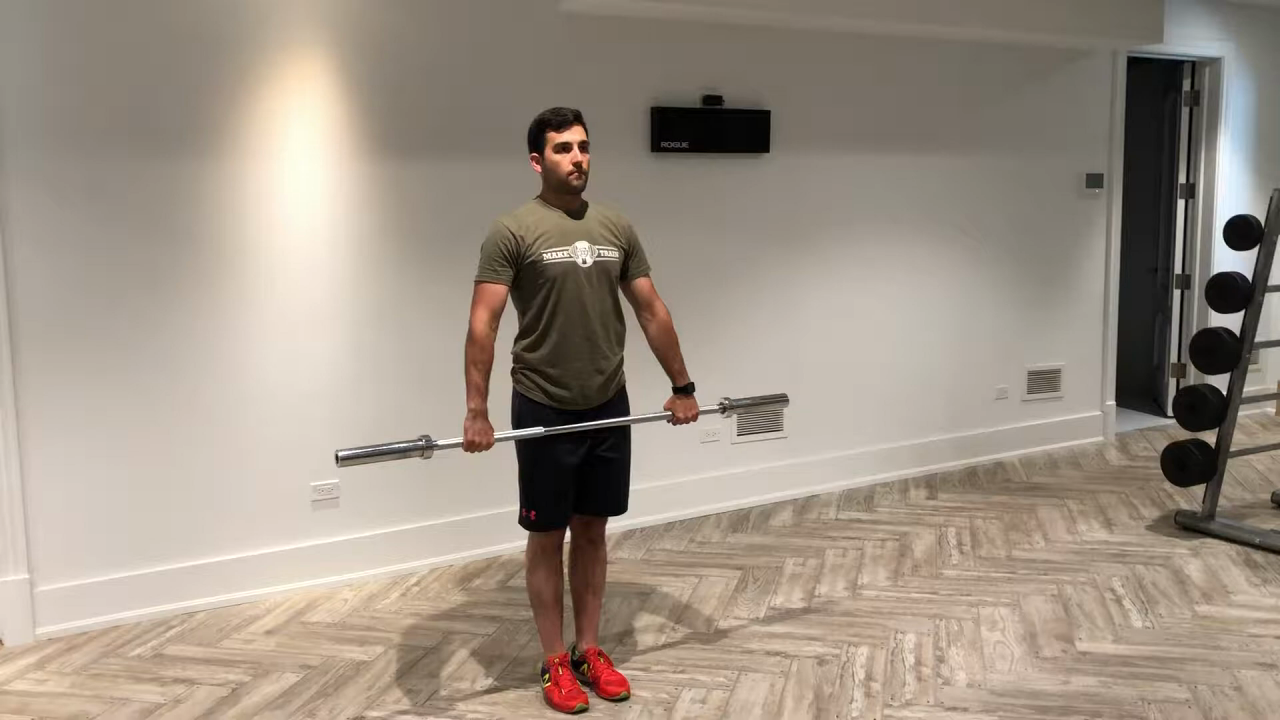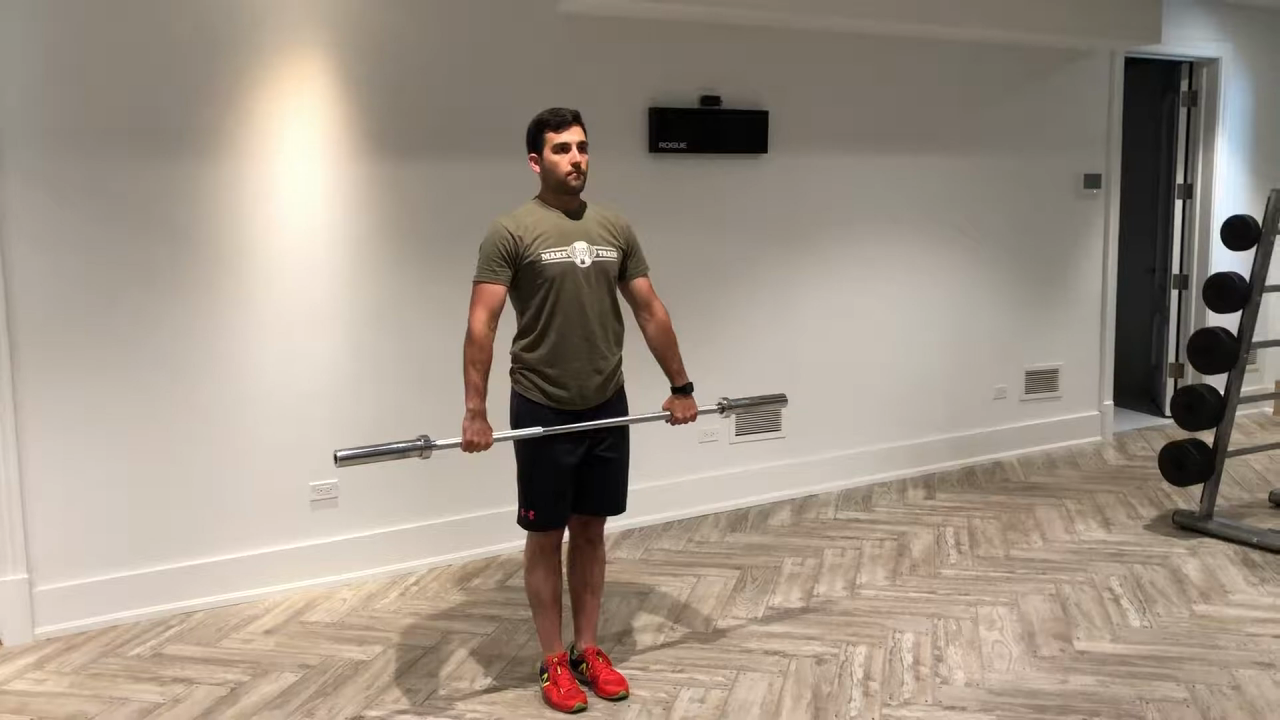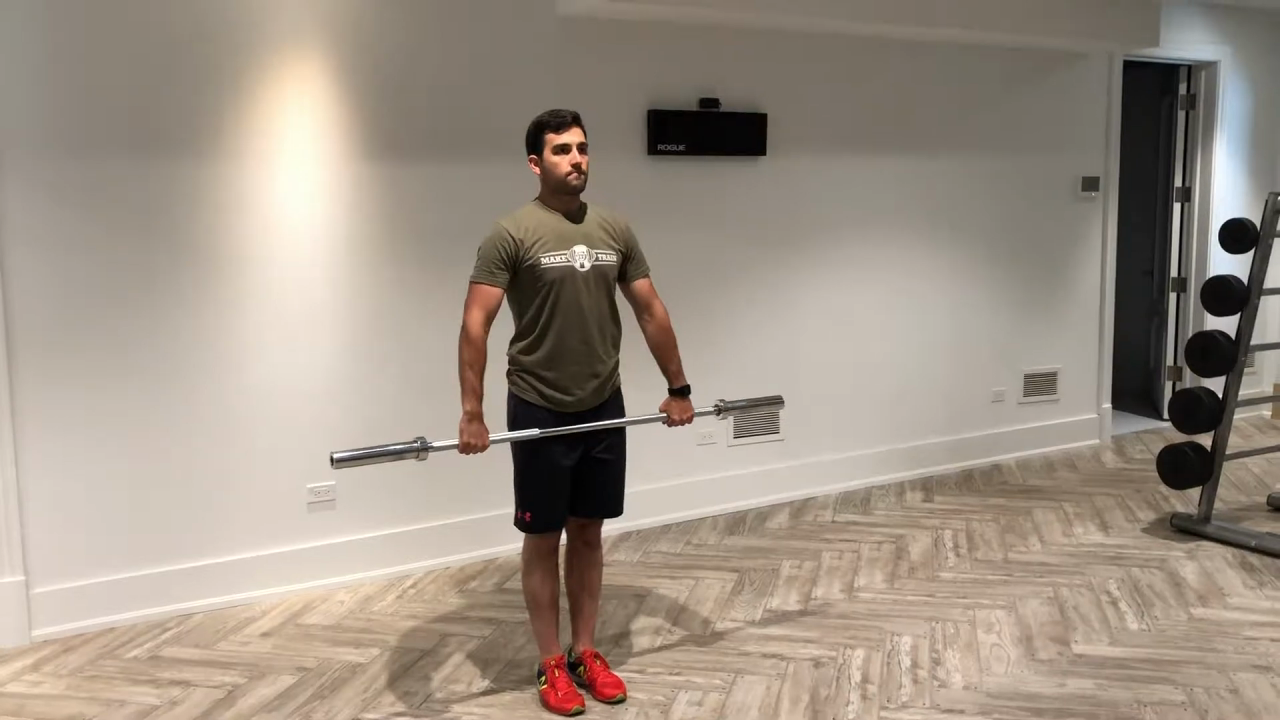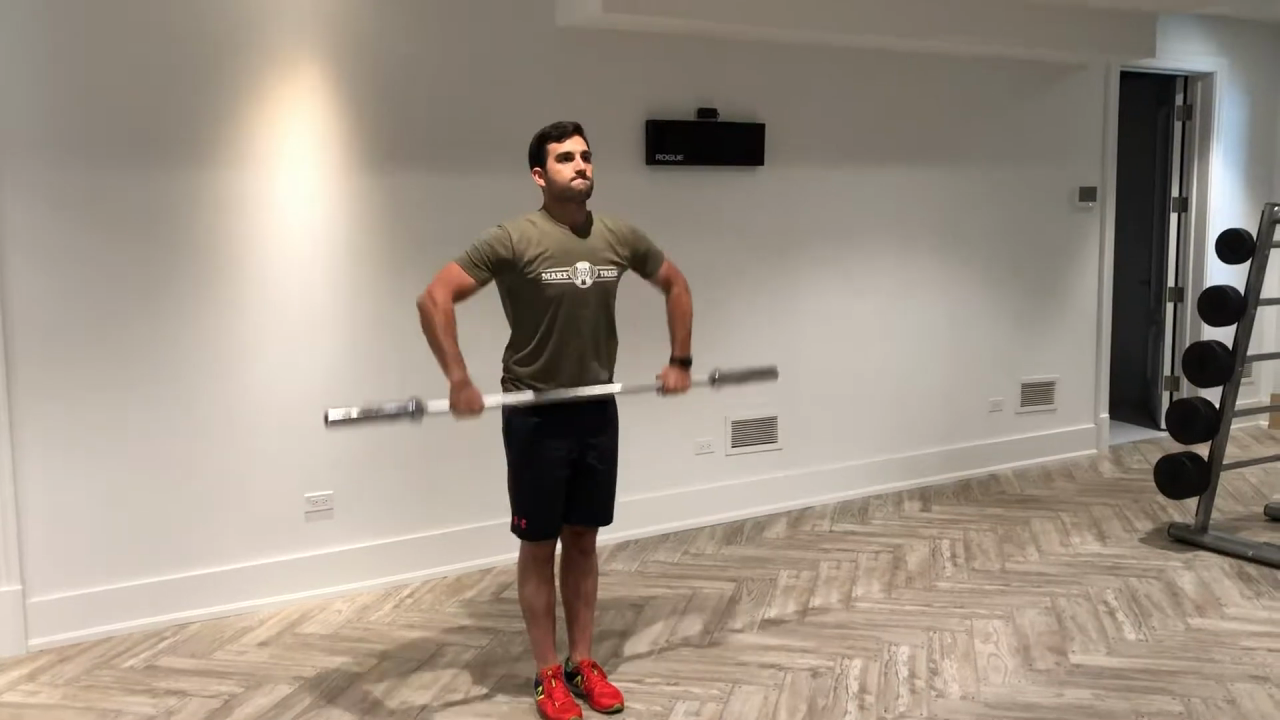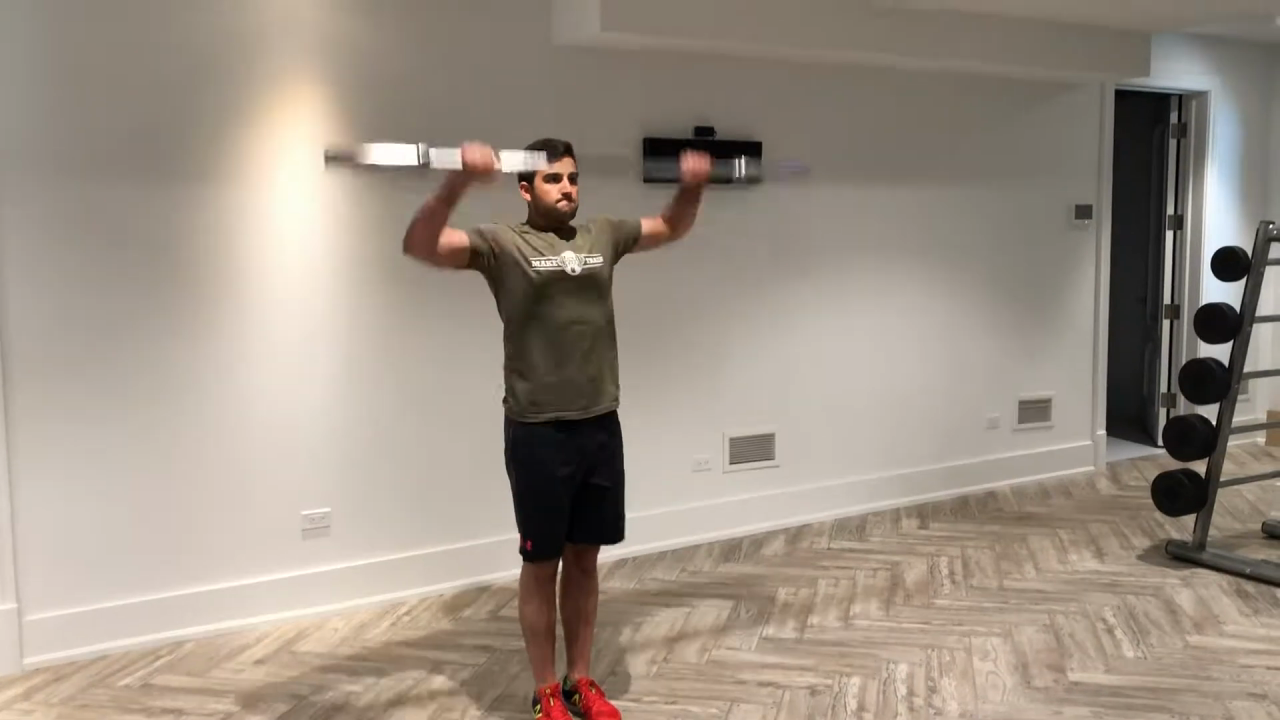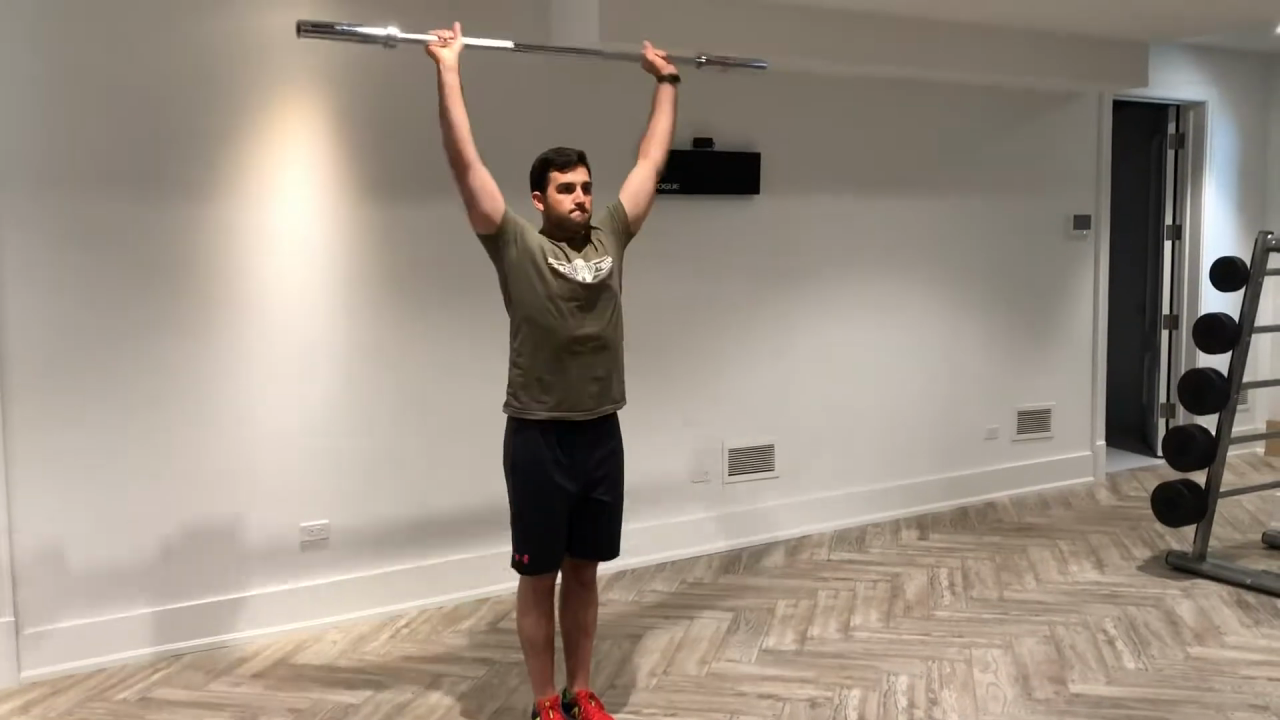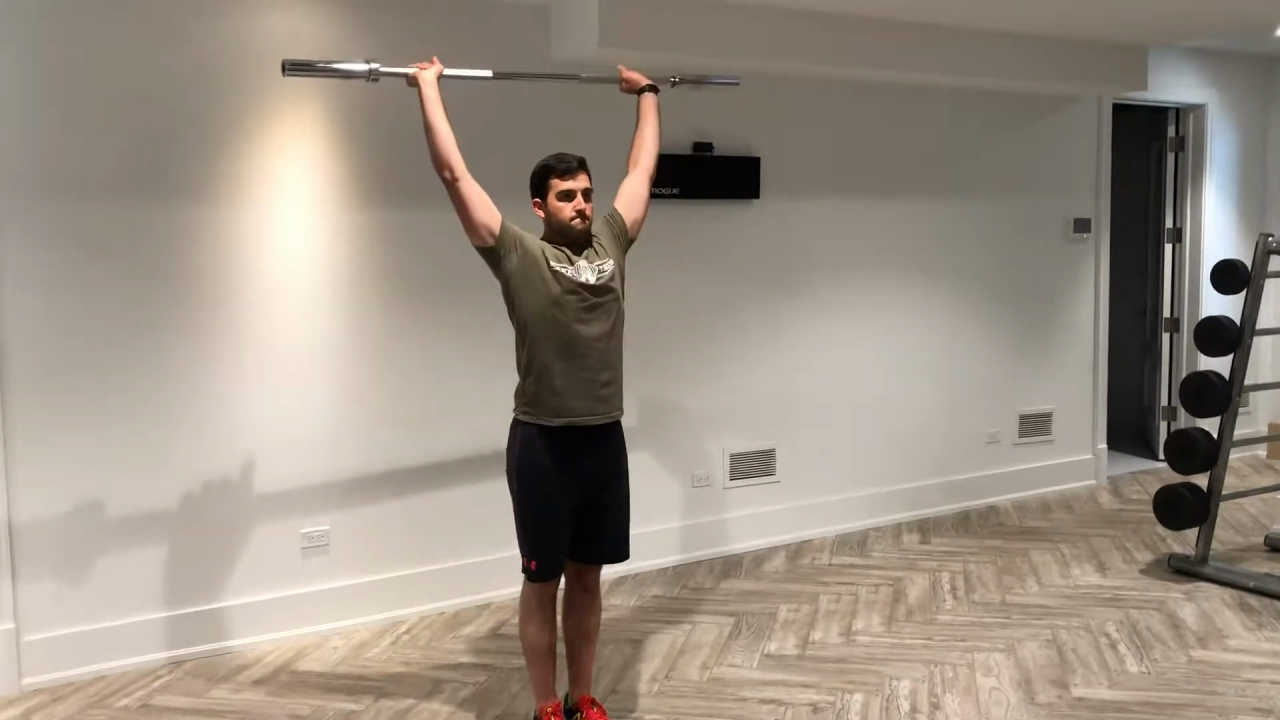
dt=0.3s
person 1, frame 1
left shoulder: (617, 227)
right shoulder: (513, 231)
left elbow: (651, 310)
right elbow: (483, 322)
left wrist: (681, 386)
right wrist: (476, 409)
left hip: (609, 406)
right hip: (544, 410)
left knee: (593, 529)
right knee: (547, 535)
left ankle: (590, 649)
right ankle: (555, 662)
person 1, frame 2
left shoulder: (615, 227)
right shoulder: (511, 231)
left elbow: (649, 310)
right elbow: (482, 323)
left wrist: (680, 386)
right wrist: (475, 410)
left hip: (607, 405)
right hip: (543, 410)
left knee: (591, 530)
right knee: (546, 535)
left ankle: (588, 649)
right ankle: (553, 661)
person 1, frame 3
left shoulder: (616, 229)
right shoulder: (512, 233)
left elbow: (652, 312)
right elbow: (476, 324)
left wrist: (678, 388)
right wrist: (472, 412)
left hip: (604, 407)
right hip: (540, 411)
left knee: (589, 531)
right knee: (543, 538)
left ankle: (586, 652)
right ankle: (551, 664)
person 1, frame 4
left shoulder: (620, 236)
right shoulder: (513, 240)
left elbow: (674, 283)
right elbow: (434, 296)
left wrist: (680, 359)
right wrist: (458, 379)
left hip: (597, 412)
right hip: (533, 417)
left knee: (583, 539)
right knee: (539, 545)
left ankle: (583, 662)
person 1, frame 5
left shoulder: (602, 234)
right shoulder: (504, 245)
left elbow: (672, 227)
right elbow: (418, 245)
left wrist: (691, 187)
right wrist: (458, 182)
left hip: (601, 426)
right hip: (538, 432)
left knee: (584, 556)
right knee: (543, 565)
person 1, frame 6
left shoulder: (610, 235)
right shoulder: (515, 243)
left elbow: (651, 160)
right elbow: (463, 159)
left wrist: (665, 80)
right wrist: (447, 67)
left hip: (602, 435)
right hip: (538, 438)
left knee: (584, 572)
right knee: (539, 577)
person 1, frame 7
left shoulder: (612, 242)
right shoulder: (516, 253)
left elbow: (643, 168)
right elbow: (454, 173)
left wrist: (645, 94)
right wrist: (428, 88)
left hip: (605, 439)
right hip: (543, 443)
left knee: (588, 578)
right knee: (543, 582)
